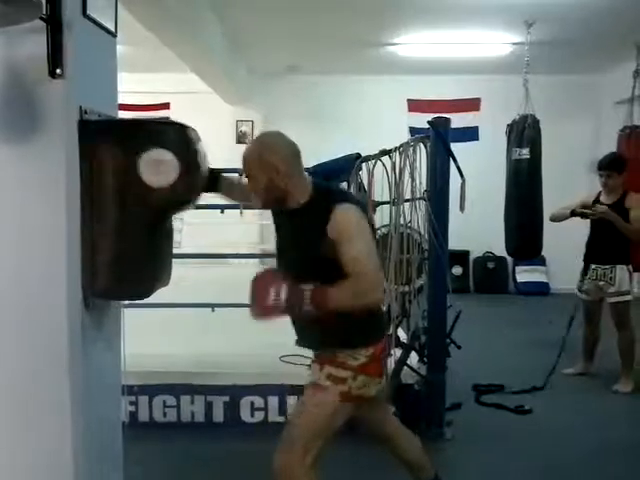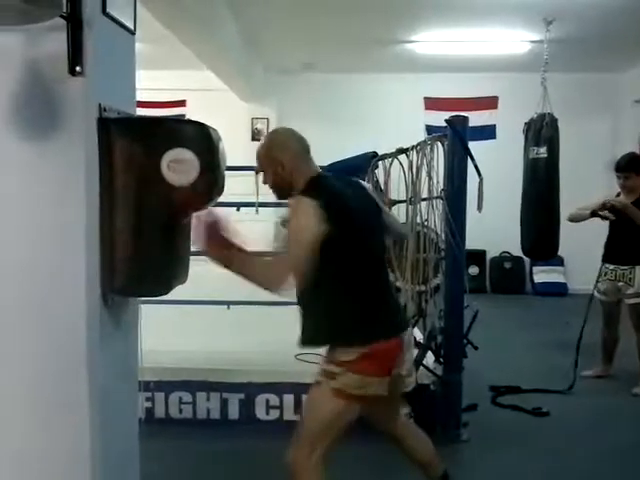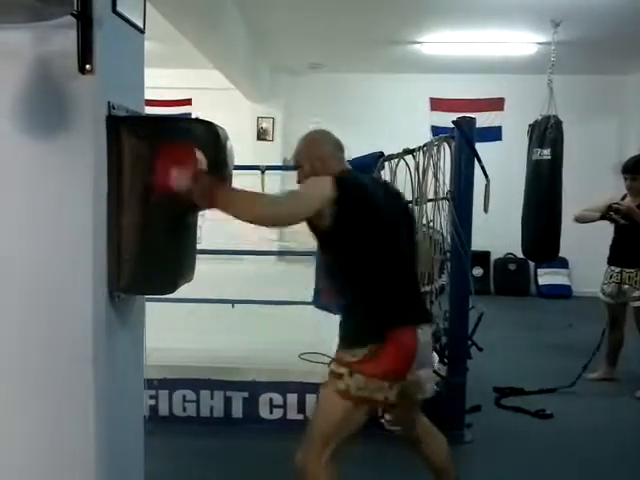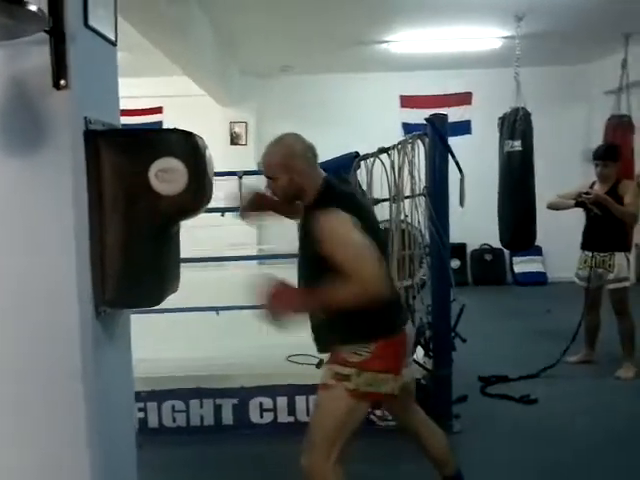
dt=0.7s
person 1, frame 1
left shoulder: (341, 212)
right shoulder: (289, 205)
left elbow: (371, 291)
right elbow: (252, 196)
left wrist: (301, 297)
right wrist: (211, 179)
left hip: (353, 351)
right hip: (366, 339)
right knee: (382, 422)
person 1, frame 2
left shoulder: (310, 206)
right shoulder: (355, 190)
left elbow: (277, 276)
right elbow: (394, 227)
left wrist: (225, 251)
left hip: (361, 348)
right hip: (392, 334)
right knee: (392, 421)
person 1, frame 3
left shoulder: (328, 188)
right shoulder: (387, 193)
left elbow: (271, 211)
left wrist: (199, 187)
left hip: (374, 342)
right hip: (408, 330)
right knee: (412, 421)
person 1, frame 4
left shoulder: (329, 218)
right shoulder: (324, 194)
left elbow: (371, 284)
right elbow: (295, 209)
left wrist: (302, 300)
right wrist: (265, 202)
left hip: (366, 346)
right hip: (390, 333)
right knee: (409, 414)
person 2, frame 1
right shoulder: (592, 199)
right elbow: (554, 216)
left wrist: (610, 216)
right wrist: (574, 212)
left hip: (617, 268)
right hip: (591, 266)
right knee: (590, 319)
right ankle: (586, 363)
person 2, frame 2
right shoulder: (612, 198)
right elbow: (572, 216)
right wrist: (594, 212)
right hip: (609, 267)
right knee: (609, 320)
right ankle: (605, 366)
person 2, frame 3
right shoulder: (617, 200)
right elbow: (578, 216)
right wrist: (603, 215)
right hip: (615, 269)
right knee: (614, 321)
right ankle: (609, 369)
person 2, frame 4
right shoulder: (586, 187)
right elbow: (552, 203)
left wrist: (605, 200)
right wrist: (577, 202)
left hip: (614, 255)
right hip: (589, 253)
left knee: (621, 308)
right knee: (590, 305)
right ankle: (588, 351)
